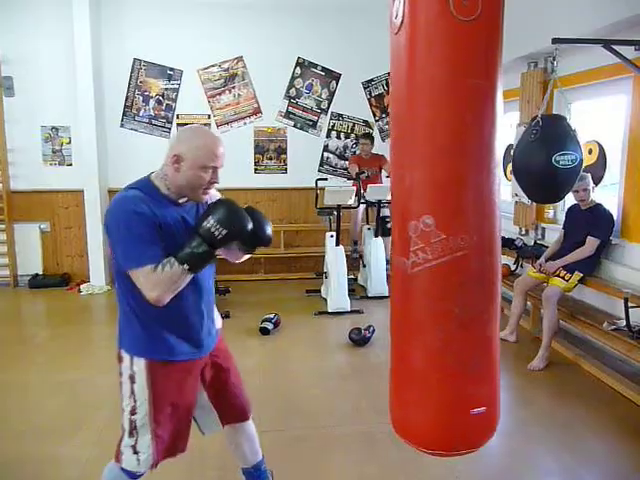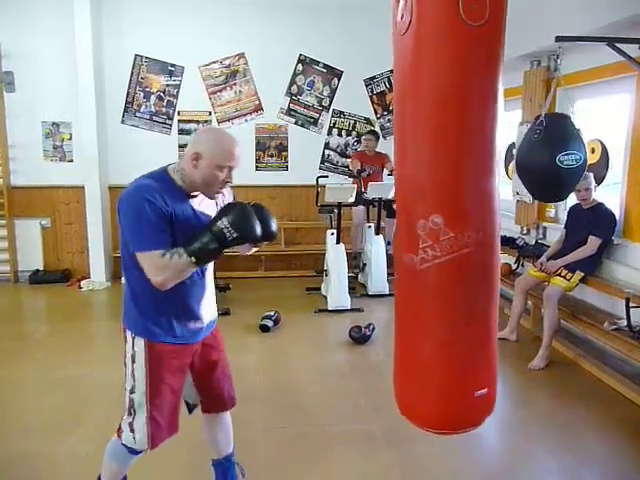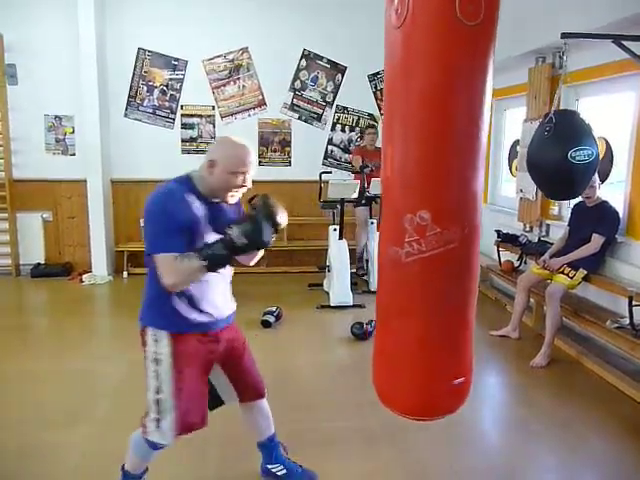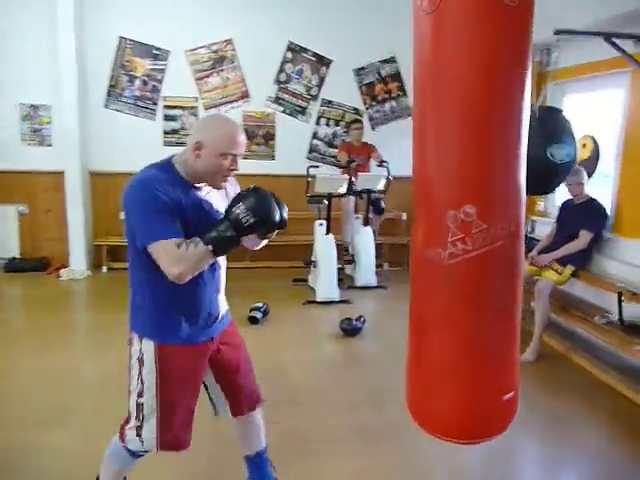
dt=0.7s
person 1, frame 1
left shoulder: (203, 196)
right shoulder: (130, 208)
left elbow: (233, 254)
right elbow: (156, 291)
left wrist: (250, 237)
right wrist: (203, 242)
left hip: (207, 339)
right hip: (155, 354)
left knee: (237, 414)
person 1, frame 2
left shoulder: (214, 192)
right shoulder: (143, 197)
left elbow: (235, 246)
right elbow: (161, 275)
left wrist: (253, 232)
right wrist: (214, 240)
left hip: (202, 327)
right hip: (154, 334)
left knee: (218, 404)
right knee: (138, 431)
person 1, frame 3
left shoulder: (226, 200)
right shoulder: (168, 201)
left elbow: (248, 258)
right elbow: (172, 278)
left wrist: (265, 227)
right wrist: (226, 247)
left hip: (219, 321)
right hip: (172, 329)
left knee: (253, 392)
right knee: (164, 428)
person 1, frame 4
left shoulder: (217, 184)
right shoulder: (148, 189)
left elbow: (249, 244)
right elbow: (177, 268)
left wrist: (262, 224)
right wrist: (230, 228)
left hip: (215, 322)
right hip: (165, 334)
left knee: (248, 401)
right knee: (145, 435)
person 2, frame 1
left shoulder: (603, 215)
right shoulder: (572, 210)
left elbow: (589, 250)
left wrist: (557, 263)
right wrist: (544, 258)
left hip: (579, 264)
right hip: (557, 260)
left knee: (549, 295)
right knee: (520, 284)
left ankle: (544, 353)
right ankle: (511, 331)
person 2, frame 2
left shoulder: (605, 215)
right shoulder: (574, 210)
left elbow: (591, 249)
left wrist: (559, 263)
right wrist: (545, 257)
left hip: (580, 264)
right hip: (559, 259)
left knee: (550, 294)
right knee: (521, 283)
left ankle: (544, 352)
right ankle: (511, 330)
person 2, frame 3
left shoulder: (609, 213)
right shoulder: (578, 207)
left elbow: (594, 246)
left wrist: (561, 260)
right wrist: (548, 255)
left hip: (583, 262)
right hip: (561, 257)
left knee: (553, 292)
right knee: (523, 281)
left ankle: (546, 350)
right ankle: (513, 328)
person 2, frame 4
left shoulder: (596, 210)
right shoulder: (566, 204)
left elbow: (582, 243)
left wrist: (550, 256)
right wrist: (536, 251)
left hip: (570, 258)
right hip: (548, 253)
left knee: (541, 288)
left ankle: (534, 346)
person 3, frame 1
left shoulder: (380, 158)
right shoulder: (354, 159)
left elbow: (389, 169)
right elbow: (353, 170)
right wrist: (358, 174)
right knee: (357, 212)
left ankle: (387, 261)
right ankle: (355, 244)
person 3, frame 2
left shoulder: (382, 157)
right shoulder: (357, 155)
left elbow: (391, 167)
right elbow: (355, 165)
left wrist: (394, 171)
right wrist: (359, 171)
right hip: (361, 192)
left knee: (392, 209)
right knee: (358, 222)
left ankle: (388, 245)
right ankle: (356, 255)
person 3, frame 3
left shoulder: (381, 152)
right shoulder: (358, 151)
right elbow: (357, 162)
right wrist: (361, 167)
right hip: (362, 188)
right knee: (362, 223)
right ankle: (360, 259)
person 3, frame 4
left shoulder: (369, 147)
right shoulder: (345, 146)
left elbow: (377, 157)
right elbow: (343, 158)
left wrist: (382, 162)
right wrist: (348, 162)
left knee: (380, 207)
right knee: (348, 212)
right ankle: (347, 249)
